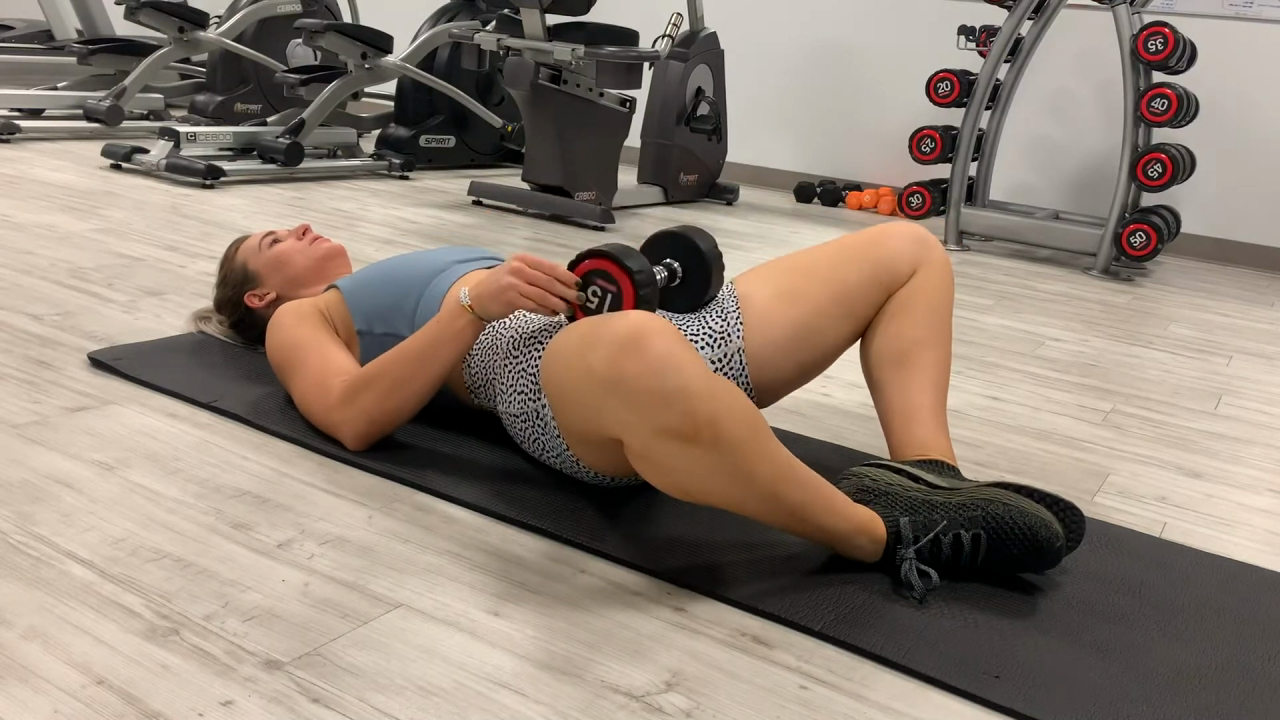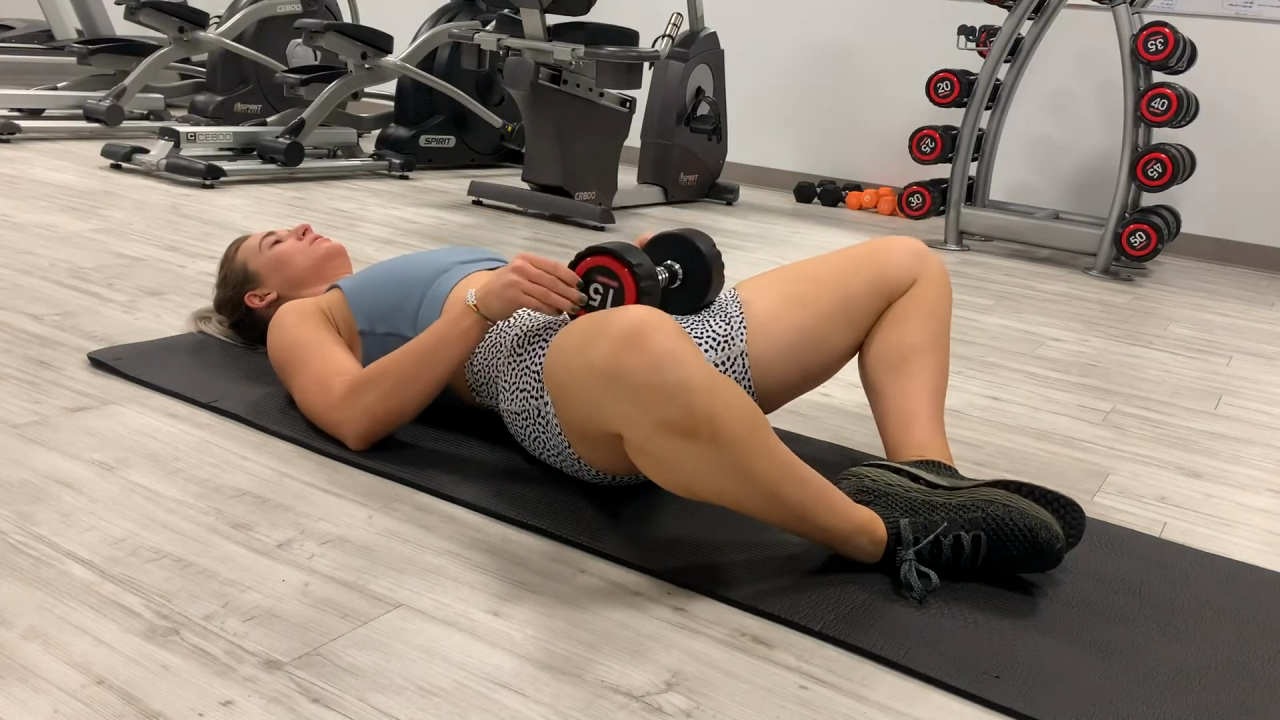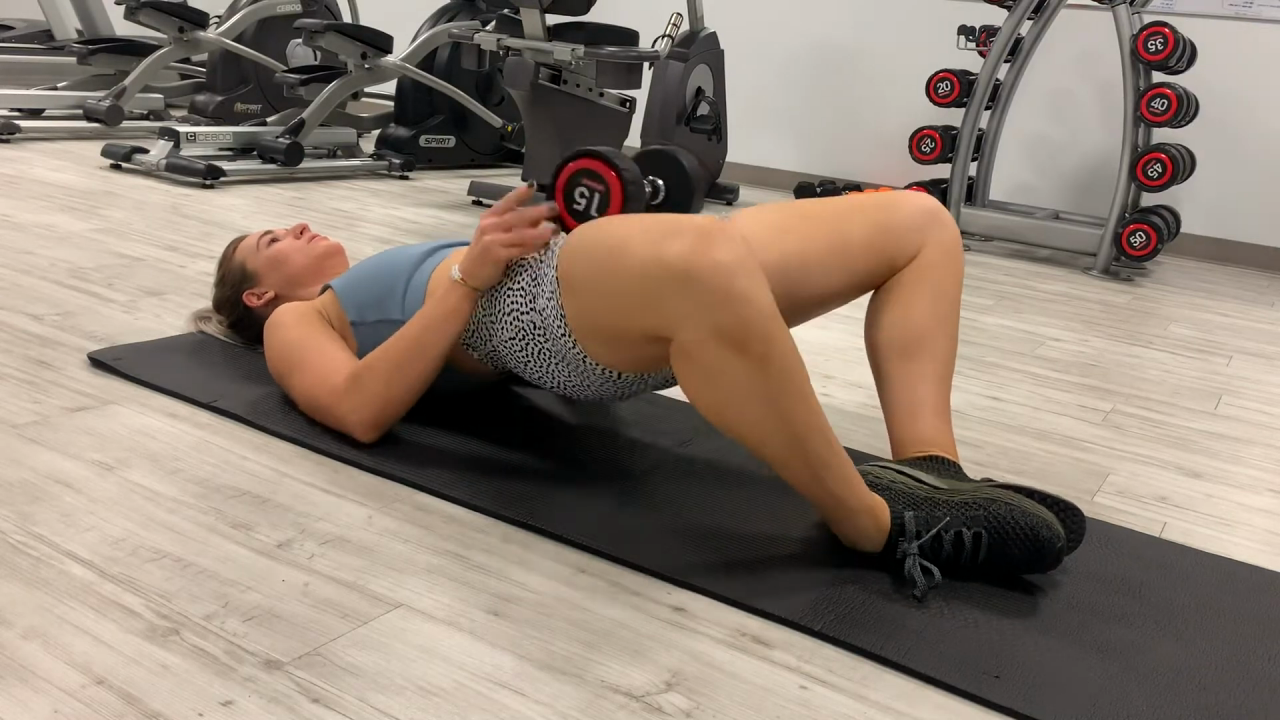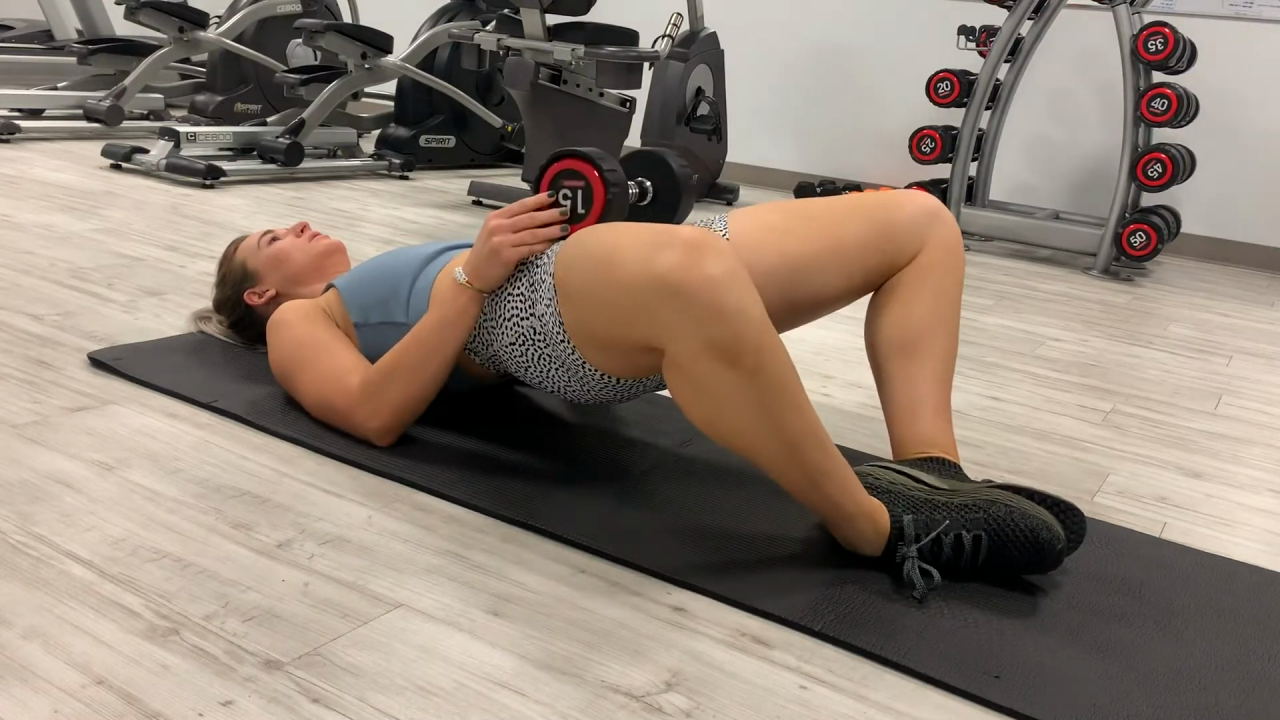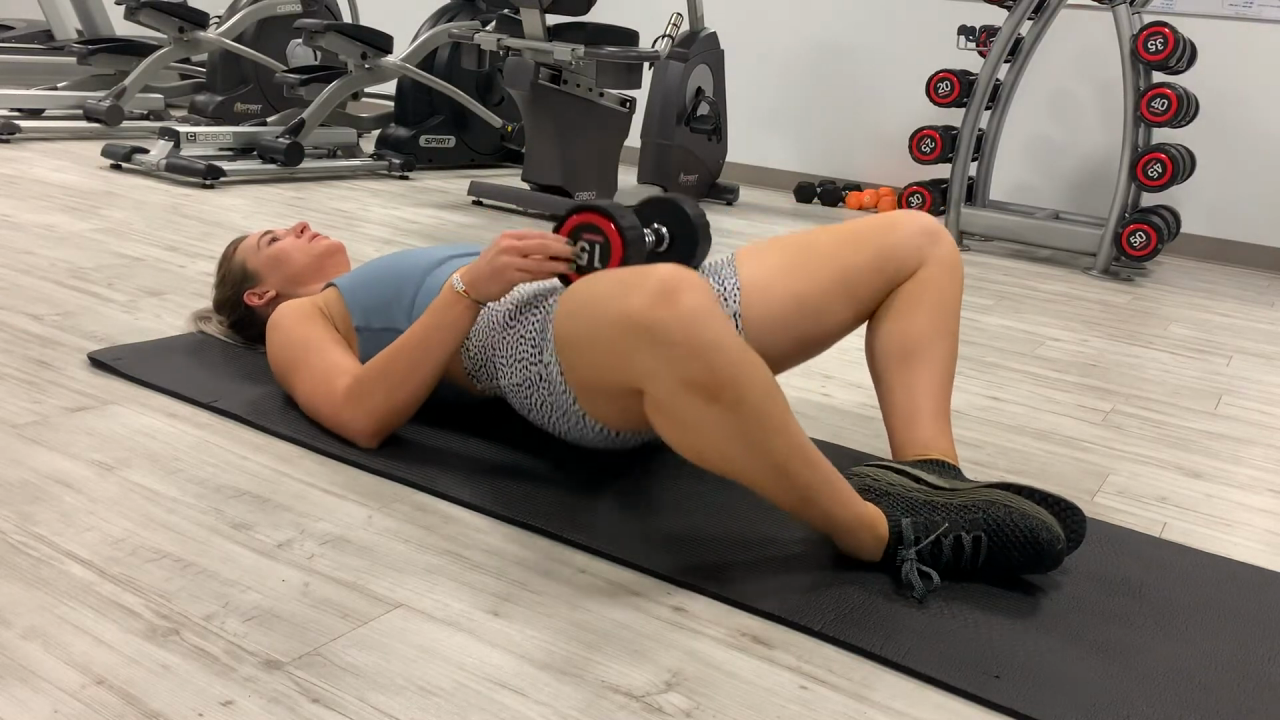
dt=0.4s
person 1, frame 1
left shoulder: (400, 283)
right shoulder: (300, 322)
right elbow: (356, 418)
right wrist: (476, 301)
left hip: (653, 323)
right hip: (537, 359)
left knee: (907, 249)
right knee: (637, 357)
left ankle: (923, 477)
right ankle: (883, 534)
person 1, frame 2
left shoulder: (401, 283)
right shoulder: (301, 322)
right elbow: (359, 417)
right wrist: (482, 303)
left hip: (659, 327)
right hip: (540, 361)
left knee: (906, 262)
right knee: (636, 347)
left ankle: (919, 477)
right ankle: (883, 534)
person 1, frame 3
left shoulder: (389, 278)
right shoulder: (295, 324)
right elbow: (363, 410)
left wrist: (620, 223)
right wrist: (470, 273)
left hip: (619, 284)
right hip: (540, 299)
left knee: (916, 223)
right knee: (700, 258)
left ankle: (926, 470)
right ankle: (884, 527)
person 1, frame 4
left shoulder: (385, 285)
right shoulder: (299, 325)
right elbow: (377, 414)
left wrist: (616, 221)
right wrist: (476, 274)
left hip: (646, 285)
right hip: (535, 304)
left knee: (917, 221)
right knee: (691, 271)
left ankle: (925, 473)
right ankle: (880, 528)
person 1, frame 5
left shoulder: (392, 283)
right shoulder: (299, 322)
right elbow: (363, 414)
left wrist: (614, 257)
right wrist: (472, 285)
left hip: (604, 303)
right hip: (535, 338)
left knee: (916, 239)
right knee: (665, 305)
left ankle: (926, 476)
right ankle: (884, 532)
